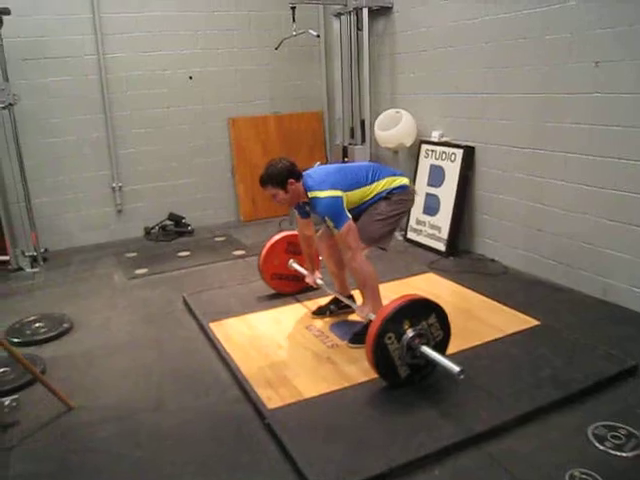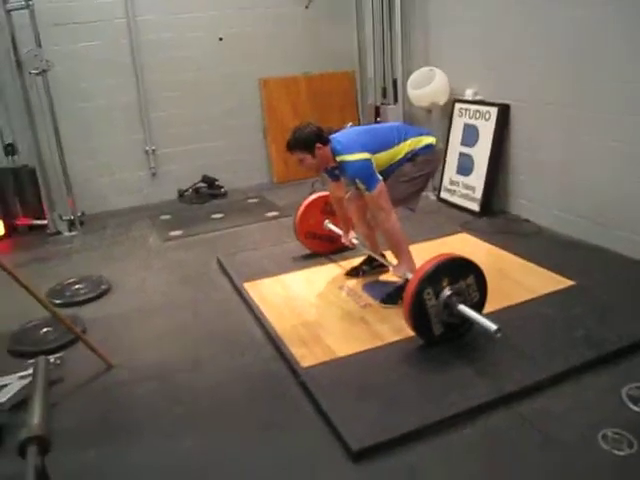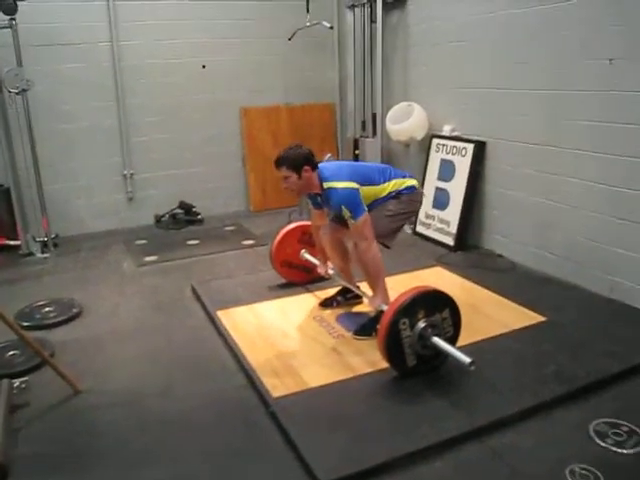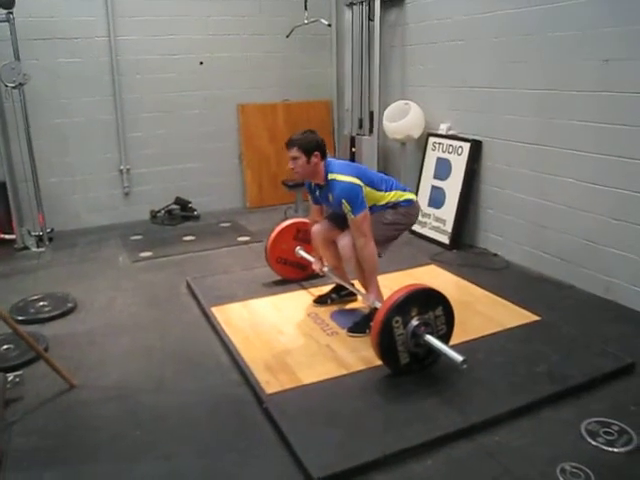
dt=0.5s
person 1, frame 1
left shoulder: (325, 198)
right shoulder: (300, 191)
left elbow: (352, 252)
right elbow: (306, 233)
left wrist: (368, 303)
right wrist: (311, 270)
left hip: (394, 193)
right hip: (369, 192)
left knee: (353, 251)
right knee: (324, 240)
right ankle: (344, 298)
person 1, frame 2
left shoulder: (353, 163)
right shoulder: (328, 154)
left elbow: (384, 212)
right elbow: (338, 196)
left wrist: (403, 264)
right wrist: (346, 231)
left hip: (420, 152)
right hip: (400, 150)
left knee: (380, 212)
right knee: (353, 201)
right ankle: (377, 260)
person 1, frame 3
left shoulder: (341, 191)
right shoulder: (313, 183)
left elbow: (367, 243)
right elbow: (318, 225)
left wrist: (379, 295)
right wrist: (323, 261)
left hip: (403, 194)
right hip: (377, 193)
left knee: (359, 243)
right knee: (329, 233)
left ankle: (384, 310)
right ankle: (350, 290)
person 1, frame 4
left shoulder: (344, 186)
right shoulder: (313, 180)
left elbow: (364, 239)
right elbow: (316, 219)
left wrist: (372, 291)
right wrist: (318, 258)
left hip: (400, 206)
right hip: (372, 205)
left knee: (347, 245)
right knee: (319, 233)
left ankle: (378, 309)
right ankle: (345, 288)
